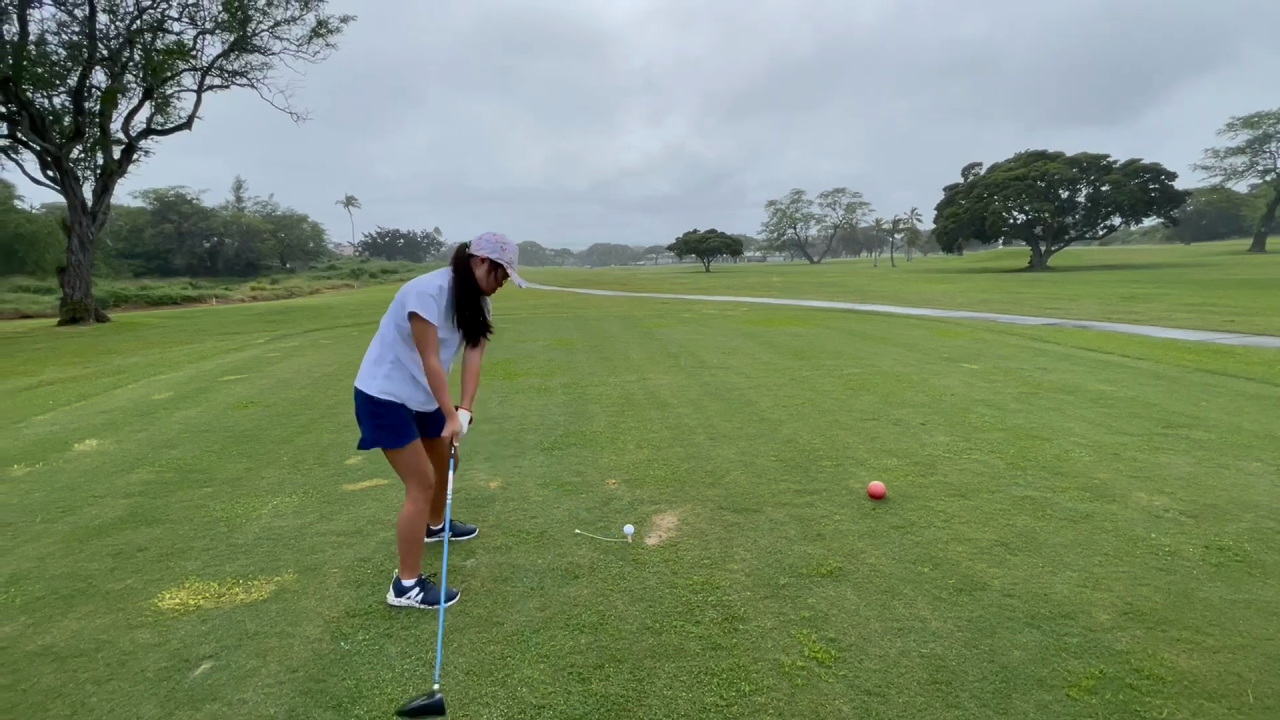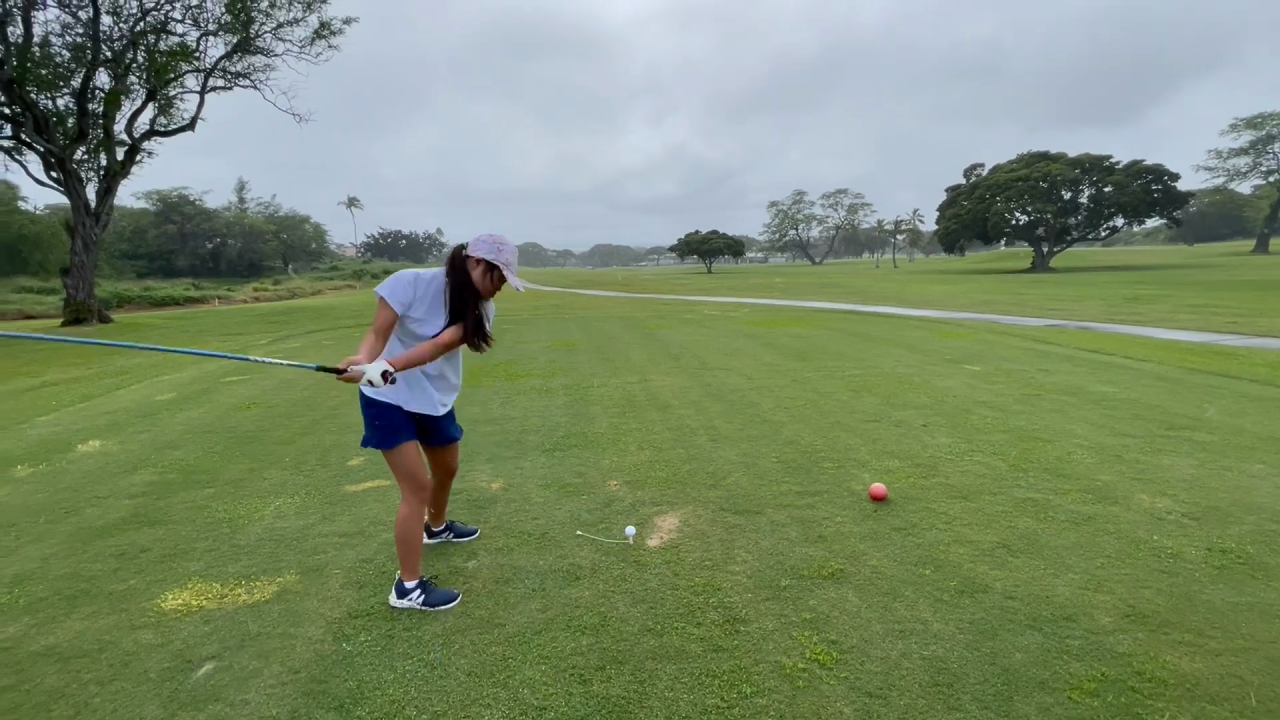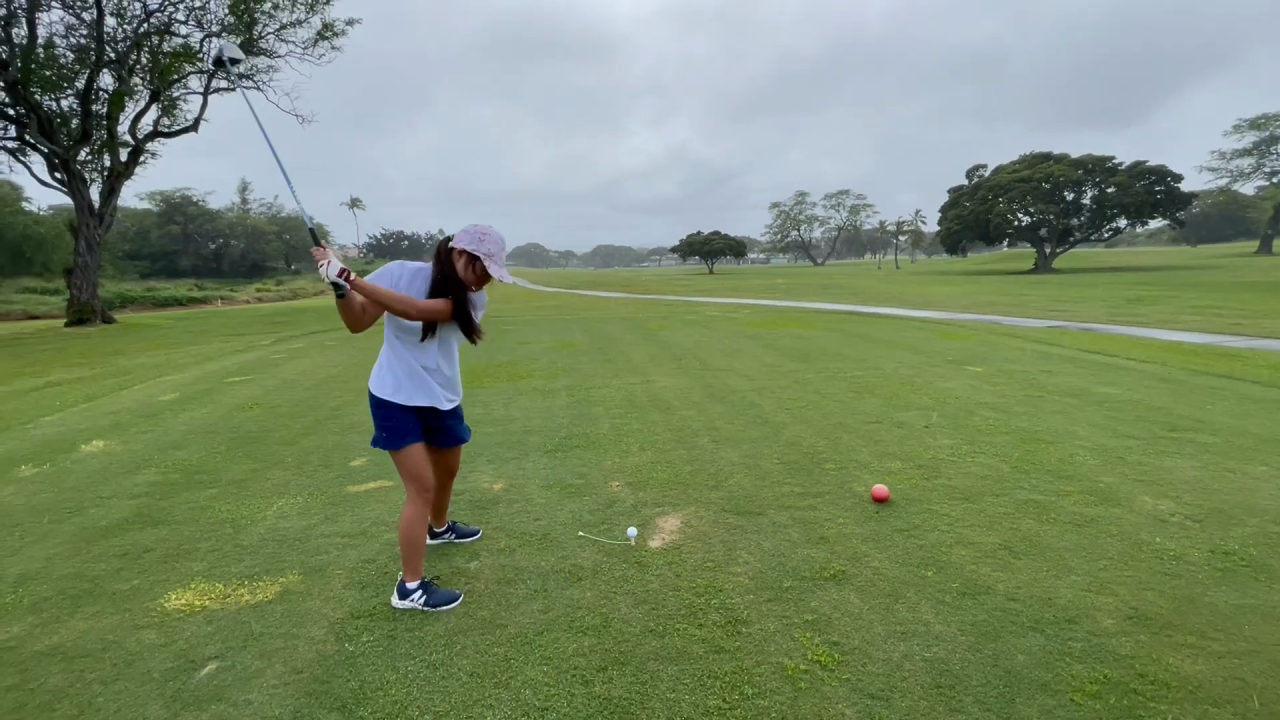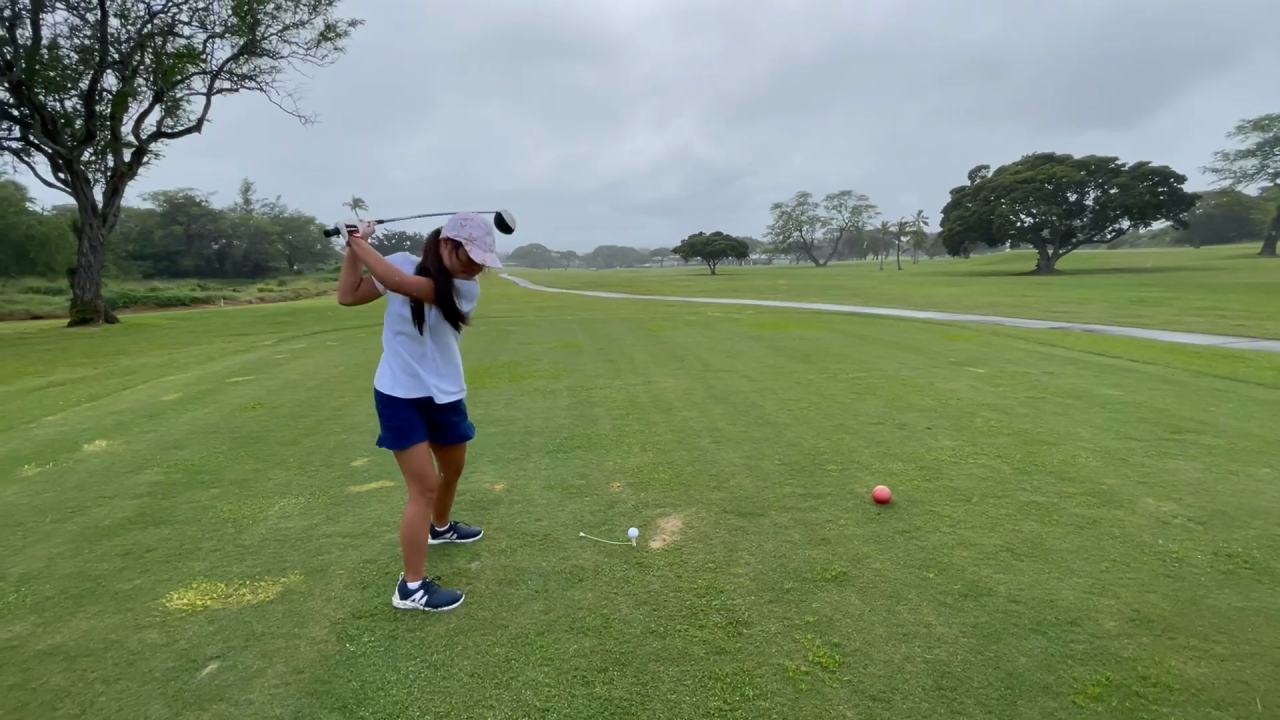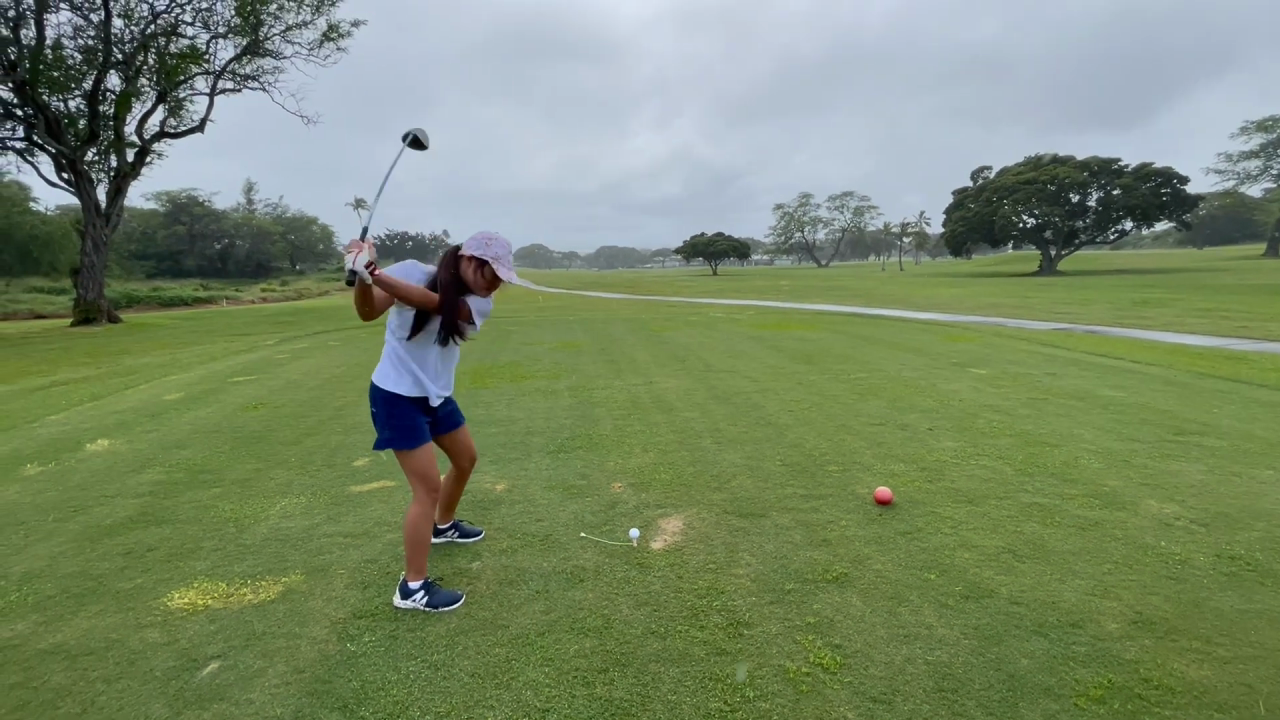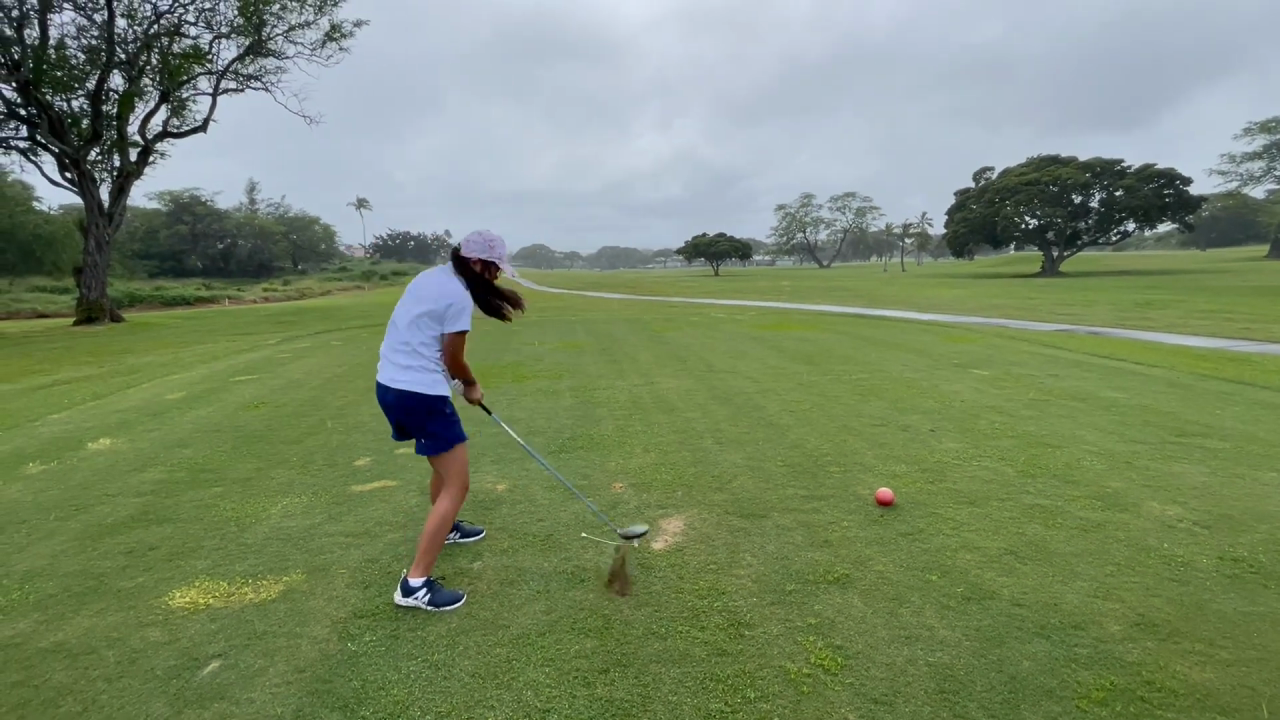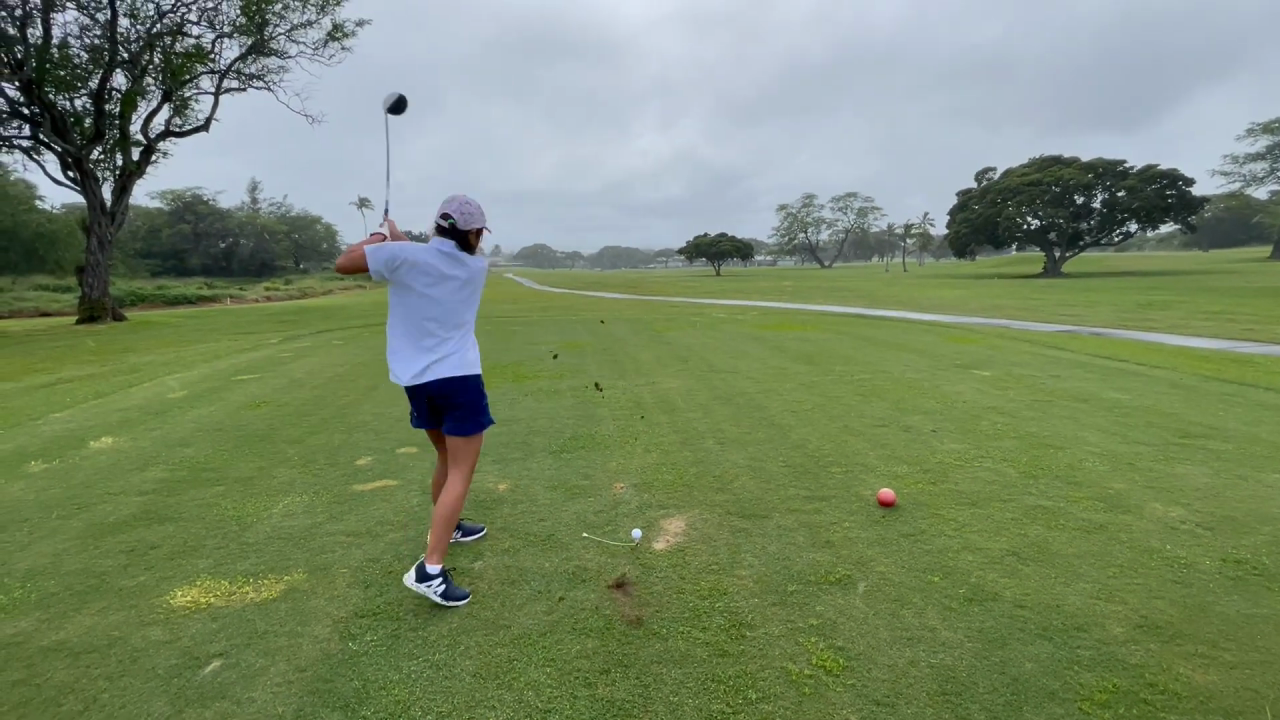
dt=0.2s
person 1, frame 1
left shoulder: (476, 304)
right shoulder: (428, 290)
left elbow: (474, 356)
right elbow: (430, 358)
left wrist: (465, 410)
right wrist: (448, 418)
left hip: (428, 397)
right hip: (386, 397)
left knee: (444, 464)
right knee: (421, 484)
left ankle: (435, 526)
right ankle: (406, 585)
person 1, frame 2
left shoulder: (481, 309)
right shoulder: (411, 282)
left elbow: (439, 345)
right elbow: (379, 332)
left wrist: (387, 369)
right wrist: (364, 361)
left hip: (436, 402)
right hip: (385, 399)
left knee: (446, 470)
right knee: (416, 488)
left ankle: (435, 527)
right ankle: (409, 587)
person 1, frame 3
left shoulder: (474, 299)
right shoulder: (401, 273)
left elbow: (413, 309)
right elbow: (356, 323)
left wrist: (352, 280)
right wrist: (339, 278)
left hip: (443, 400)
right hip: (394, 398)
left knee: (447, 471)
right knee: (420, 487)
left ankle: (438, 528)
right ankle: (410, 587)
person 1, frame 4
left shoulder: (466, 287)
right shoulder: (403, 262)
left elbow: (401, 284)
right elbow: (348, 296)
left wrist: (361, 245)
right wrist: (354, 247)
left hip: (445, 395)
right hip: (398, 396)
left knee: (451, 469)
right knee: (424, 488)
left ankle: (440, 527)
right ankle: (411, 588)
person 1, frame 5
left shoulder: (478, 304)
right shoulder: (414, 272)
left elbow: (424, 298)
right elbow: (368, 311)
left wrist: (372, 272)
right wrist: (364, 269)
left hip: (433, 392)
right hip: (395, 394)
left knee: (465, 458)
right knee: (428, 487)
left ankle: (443, 526)
right ankle: (412, 587)
person 1, frame 6
left shoulder: (429, 277)
right shoulder: (458, 297)
right elbow: (452, 362)
right wrist: (469, 386)
left hip: (392, 386)
right hip: (419, 393)
left knee: (447, 461)
right knee: (456, 485)
left ankle: (445, 528)
right ankle: (415, 583)
person 1, frame 7
left shoulder: (404, 255)
right shoulder: (477, 267)
left elbow: (342, 264)
left wrist: (381, 240)
right wrist: (398, 238)
left hip: (416, 380)
right hip: (460, 378)
left knee: (447, 456)
right knee: (460, 473)
left ankle: (446, 525)
right ankle: (429, 569)
